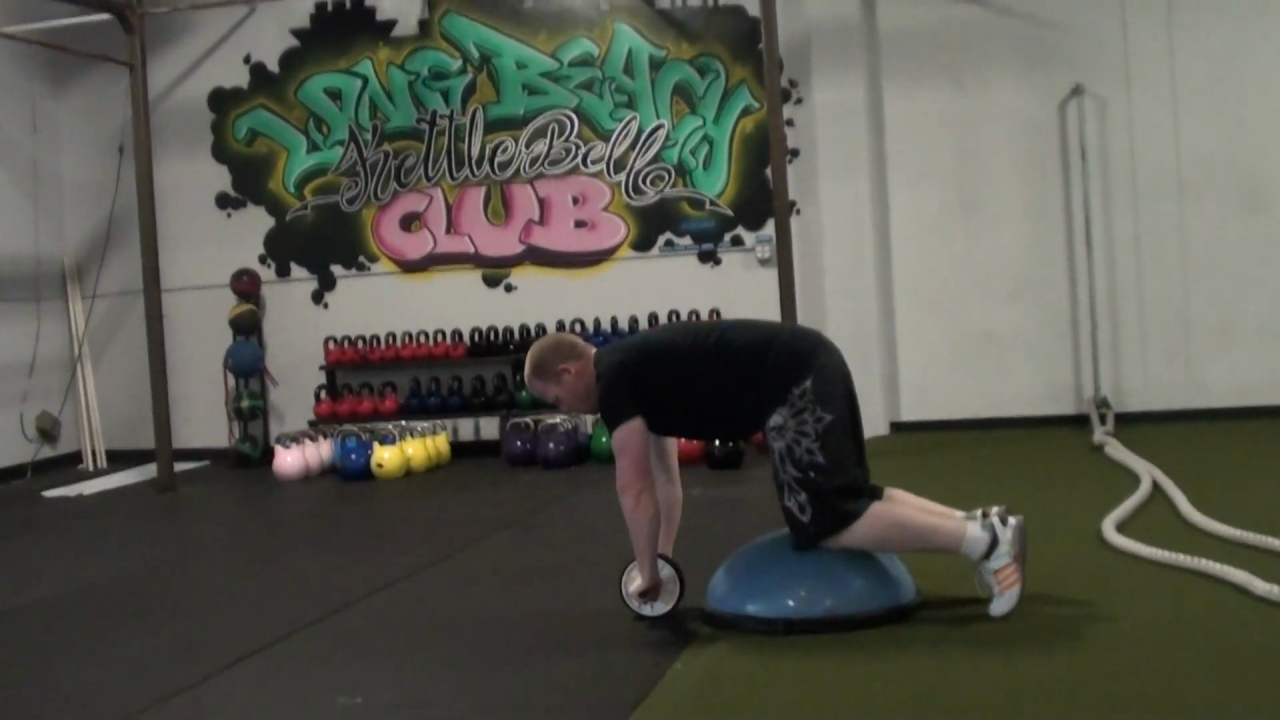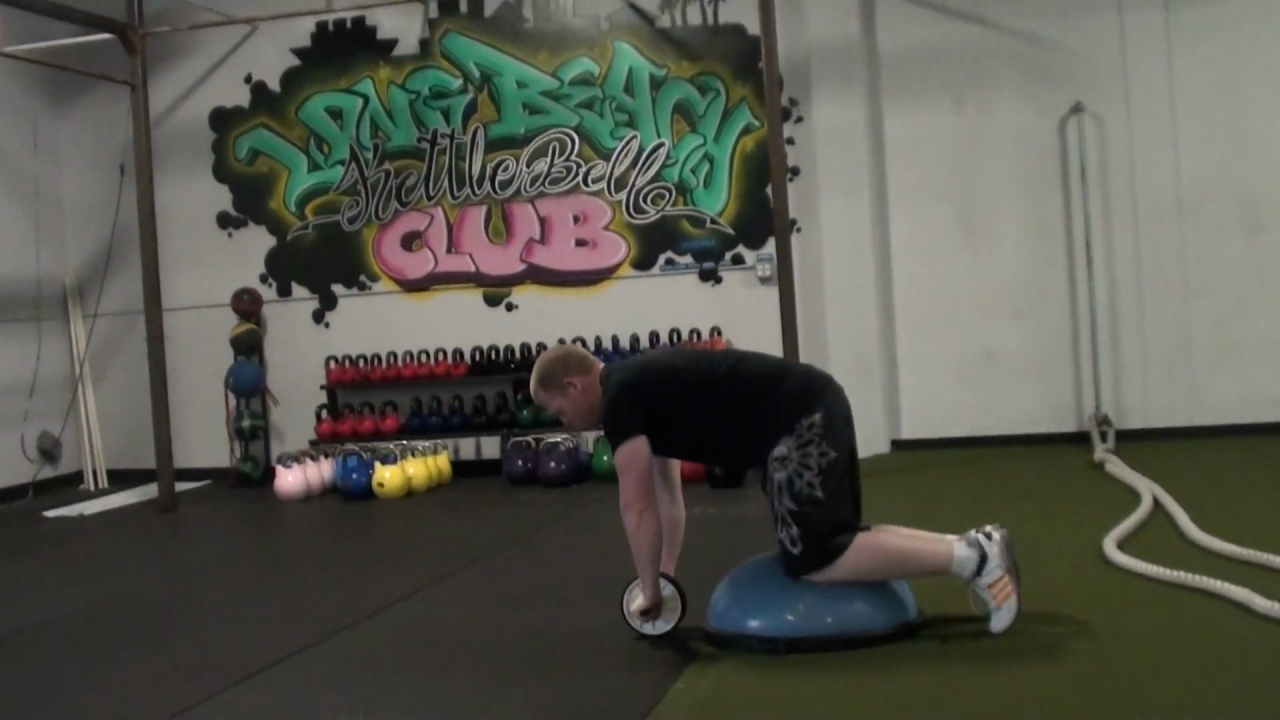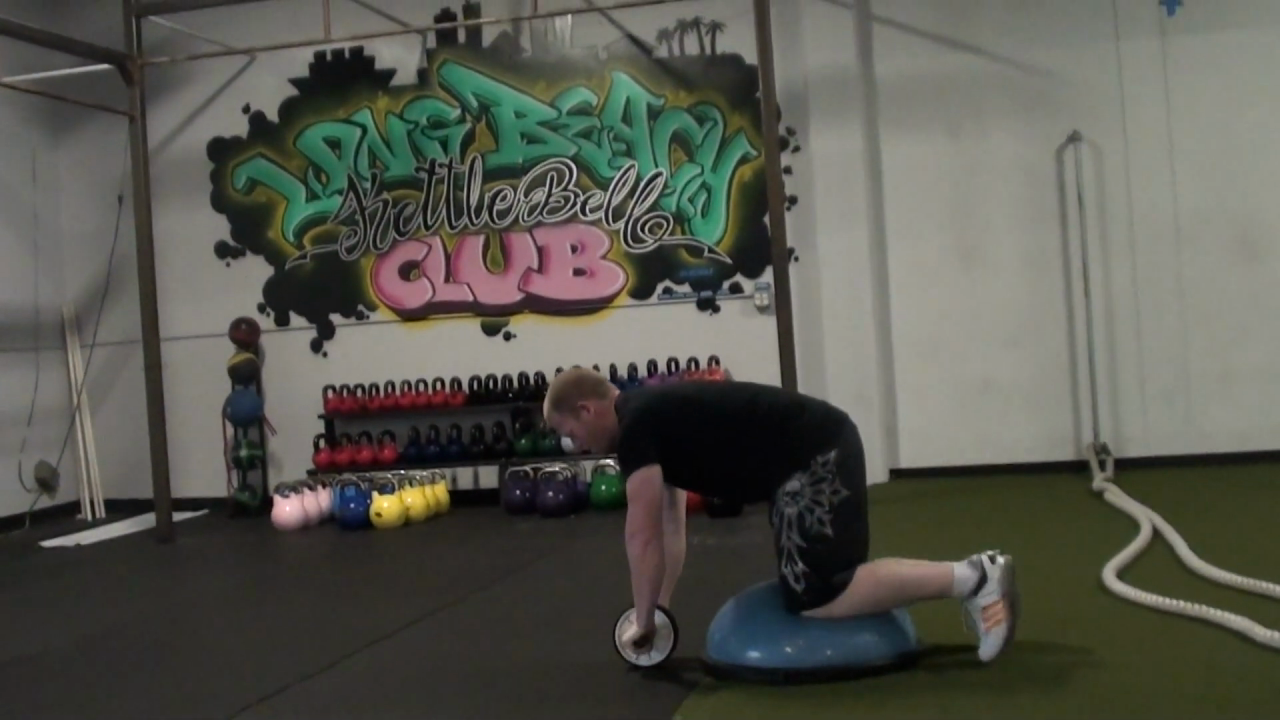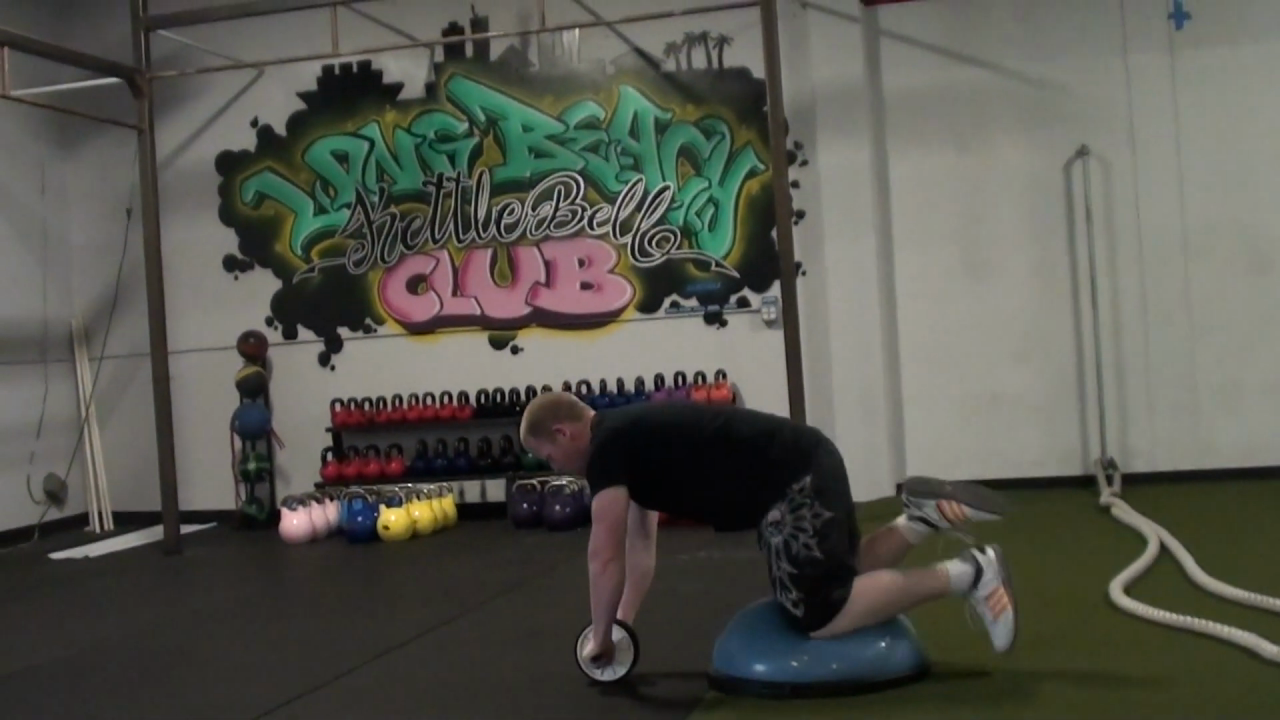
dt=0.5s
person 1, frame 1
left shoulder: (614, 378)
right shoulder: (638, 369)
left elbow: (634, 487)
right elbow: (663, 473)
left wrist: (648, 572)
right wrist: (665, 556)
left hip: (796, 383)
right hip: (812, 366)
left knee: (827, 521)
right knee: (851, 501)
left ankle: (980, 541)
right ankle: (980, 525)
person 1, frame 2
left shoulder: (620, 397)
right shoulder: (642, 388)
left elbow: (637, 506)
right elbow: (665, 492)
left wrist: (650, 591)
right wrist: (666, 576)
left hip: (800, 420)
right hip: (813, 409)
left knee: (814, 557)
right knee: (834, 540)
left ankle: (969, 559)
right ankle: (971, 546)
person 1, frame 3
left shoulder: (636, 425)
right shoulder: (654, 417)
left elbow: (643, 536)
right elbow: (670, 525)
left wrist: (643, 622)
right wrist: (662, 607)
left hip: (814, 458)
right hip: (824, 448)
left knee: (814, 596)
right knee: (837, 577)
left ankle: (969, 579)
right ankle: (973, 576)
person 1, frame 4
left shoulder: (607, 447)
right shoulder: (630, 437)
left elbow: (605, 556)
right elbow: (642, 542)
left wrist: (601, 636)
right wrist: (624, 621)
left hip: (792, 480)
right hip: (803, 467)
left knee: (820, 613)
right knee: (833, 581)
left ankle: (967, 574)
right ankle: (924, 515)
